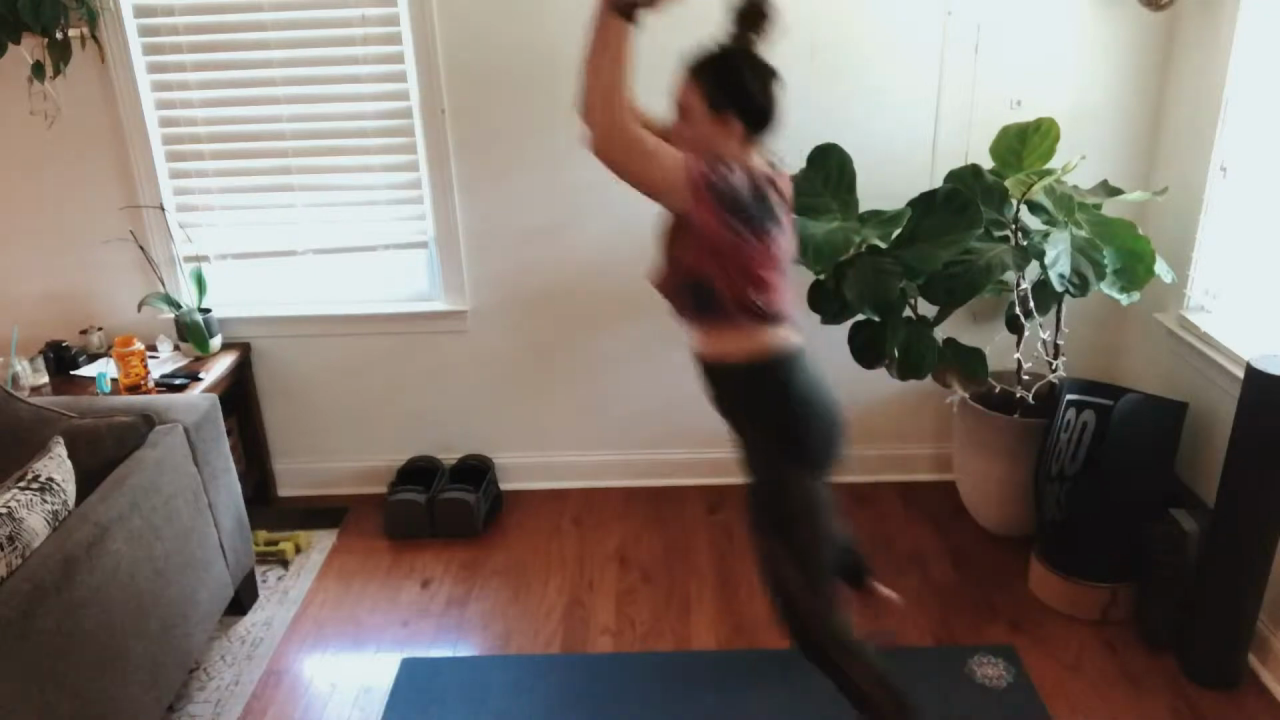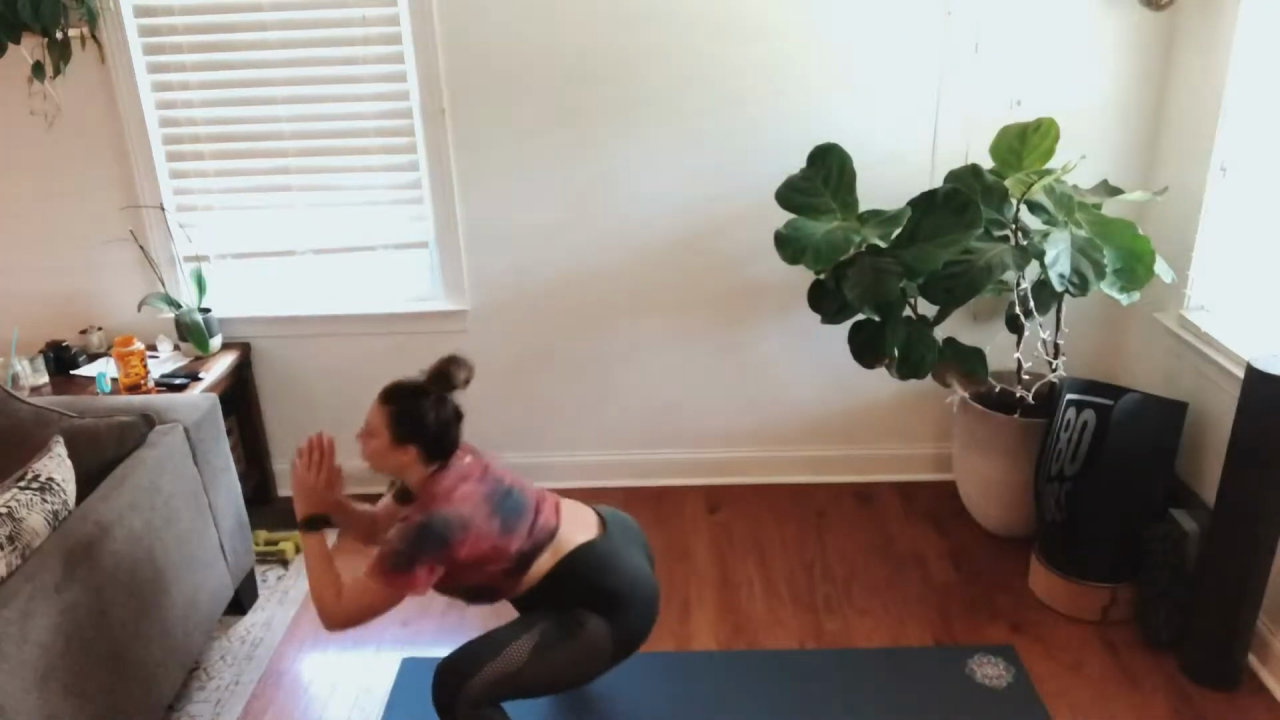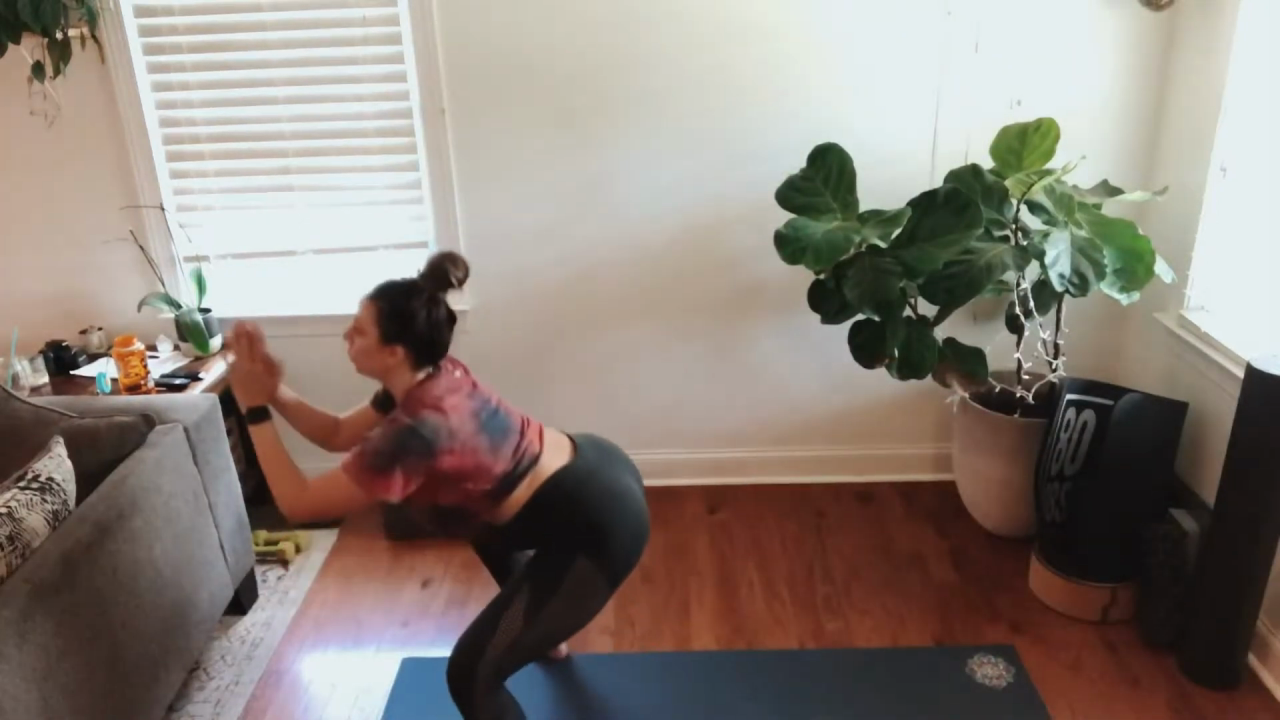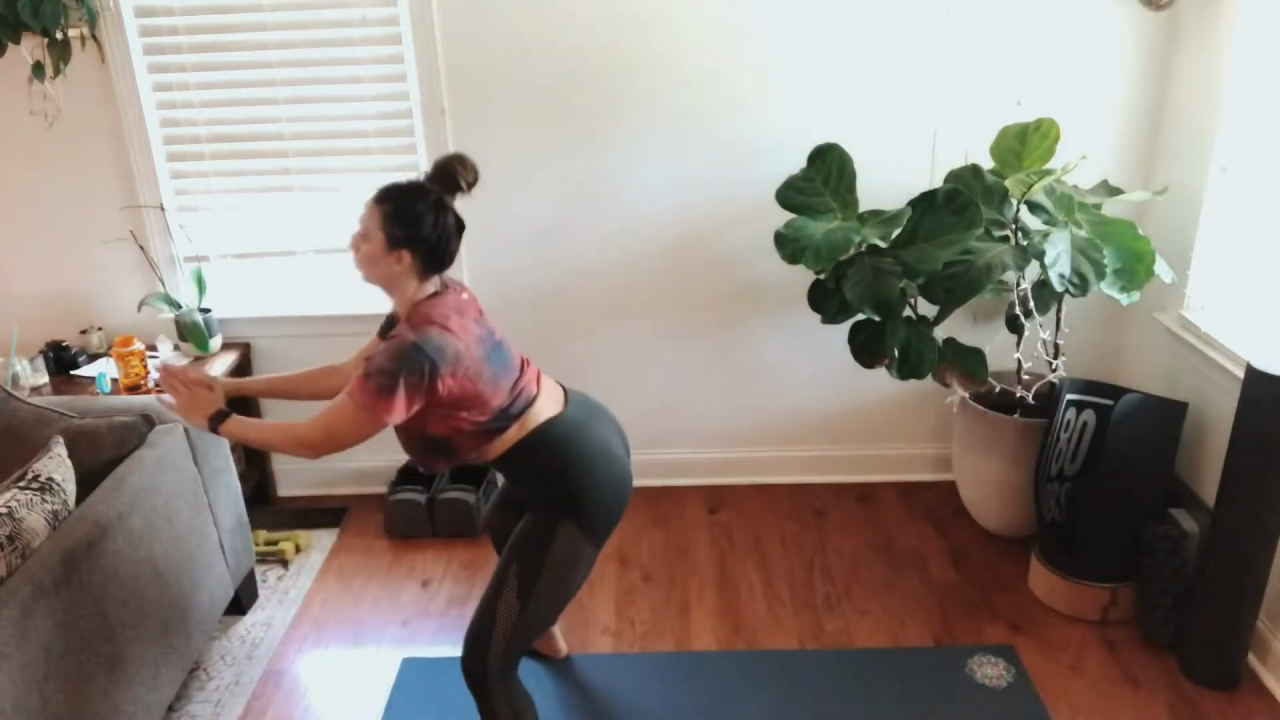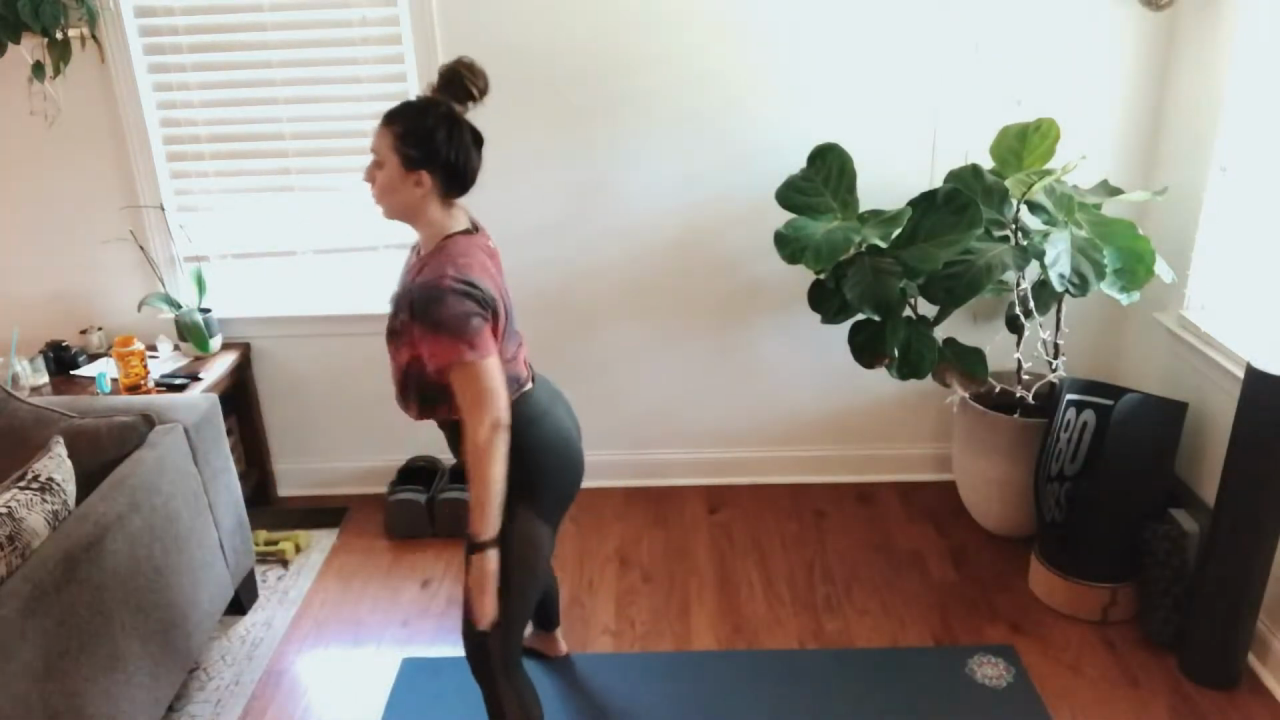
dt=0.7s
person 1, frame 1
left shoulder: (732, 195)
right shoulder: (740, 175)
left elbow: (609, 138)
right elbow: (613, 121)
left hip: (780, 415)
right hip: (777, 397)
left knee: (809, 618)
right knee: (797, 525)
right ankle: (861, 582)
person 1, frame 2
left shoulder: (429, 527)
right shoulder: (451, 464)
left elbow: (335, 612)
right elbow: (374, 527)
left wrist: (310, 519)
right wrist: (332, 502)
left hip: (614, 601)
left knee: (456, 689)
right ankle: (552, 652)
person 1, frame 3
left shoulder: (413, 433)
right shoulder: (433, 377)
left elbow: (300, 503)
right elbow: (341, 433)
left wrist: (256, 412)
right wrist: (275, 392)
left hip: (599, 526)
right hip: (599, 468)
left knee: (471, 675)
right knee: (489, 537)
right ankle: (545, 629)
person 1, frame 4
left shoulder: (416, 349)
right shoulder: (438, 300)
left elbow: (314, 440)
right elbow: (349, 377)
left wrist: (217, 420)
right wrist: (234, 385)
left hip: (580, 481)
right hip: (584, 435)
left knee: (485, 662)
right knee: (504, 525)
right ankle: (543, 632)
person 1, frame 5
left shoulder: (441, 289)
right shoulder: (459, 237)
left elbow: (488, 424)
left wrist: (480, 546)
left hip: (531, 456)
right hip: (542, 422)
left knee: (489, 651)
right knee: (524, 547)
right ankle: (548, 634)
